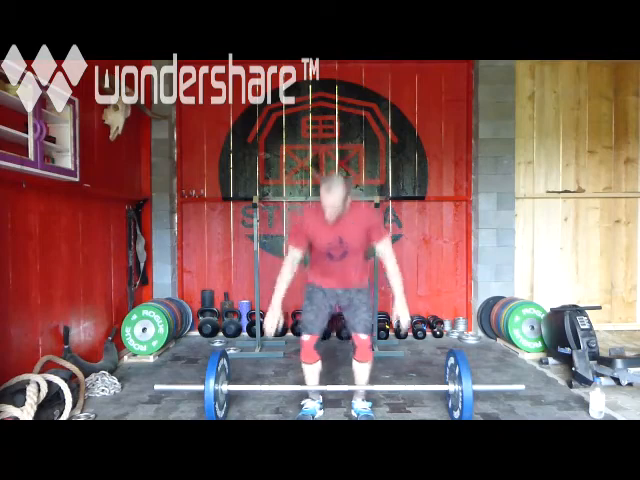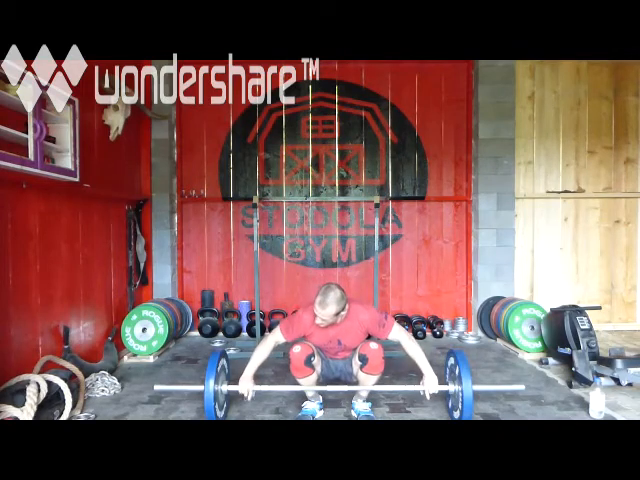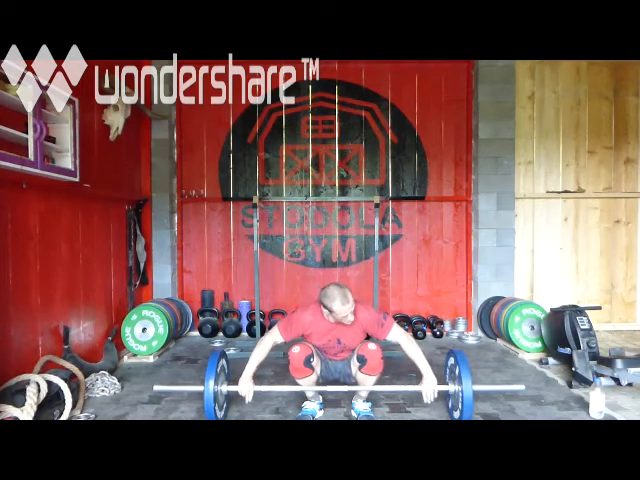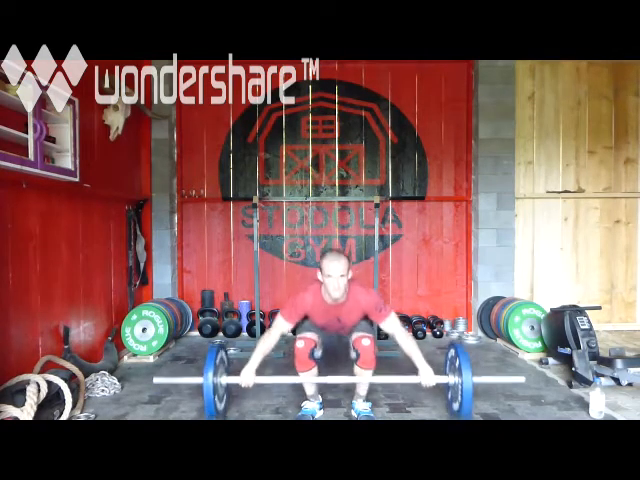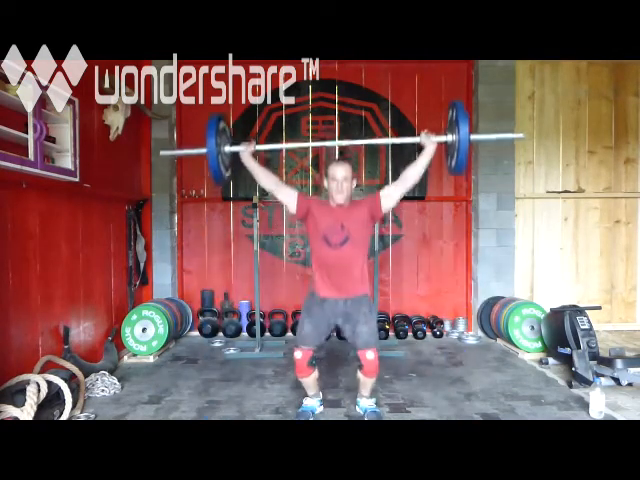
dt=1s
person 1, frame 1
left shoulder: (366, 216)
right shoulder: (309, 220)
left elbow: (388, 257)
right elbow: (290, 262)
left wrist: (400, 300)
right wrist: (274, 306)
left hip: (356, 287)
right hip: (319, 286)
left knee: (362, 340)
right knee: (308, 340)
left ankle: (360, 400)
right ankle: (312, 400)
person 1, frame 2
left shoulder: (364, 315)
right shoulder: (305, 317)
left elbow: (404, 337)
right elbow: (271, 339)
left wrist: (428, 374)
right wrist: (247, 375)
left hip: (353, 364)
right hip: (320, 364)
left knee: (374, 350)
right knee: (298, 352)
left ankle: (360, 401)
right ankle: (312, 401)
person 1, frame 3
left shoulder: (364, 314)
right shoulder: (305, 317)
left elbow: (404, 338)
right elbow: (268, 339)
left wrist: (428, 375)
right wrist: (246, 376)
left hip: (352, 365)
right hip: (320, 365)
left knee: (372, 351)
right knee: (297, 353)
left ankle: (360, 402)
right ankle: (312, 401)
person 1, frame 4
left shoulder: (364, 296)
right shoulder: (307, 297)
left elbow: (397, 330)
right elbow: (275, 331)
left wrist: (423, 366)
right wrist: (251, 367)
left hip: (355, 322)
right hip: (318, 323)
left knee: (365, 347)
right knee: (303, 346)
left ankle: (360, 402)
right ankle: (312, 402)
person 1, frame 5
left shoulder: (367, 209)
right shoulder: (311, 209)
left elbow: (404, 183)
right elbow: (274, 185)
left wrist: (428, 150)
right wrist: (246, 157)
left hip: (357, 299)
right hip: (320, 298)
left knee: (369, 359)
right knee: (302, 356)
left ankle: (365, 400)
right ankle: (313, 399)
